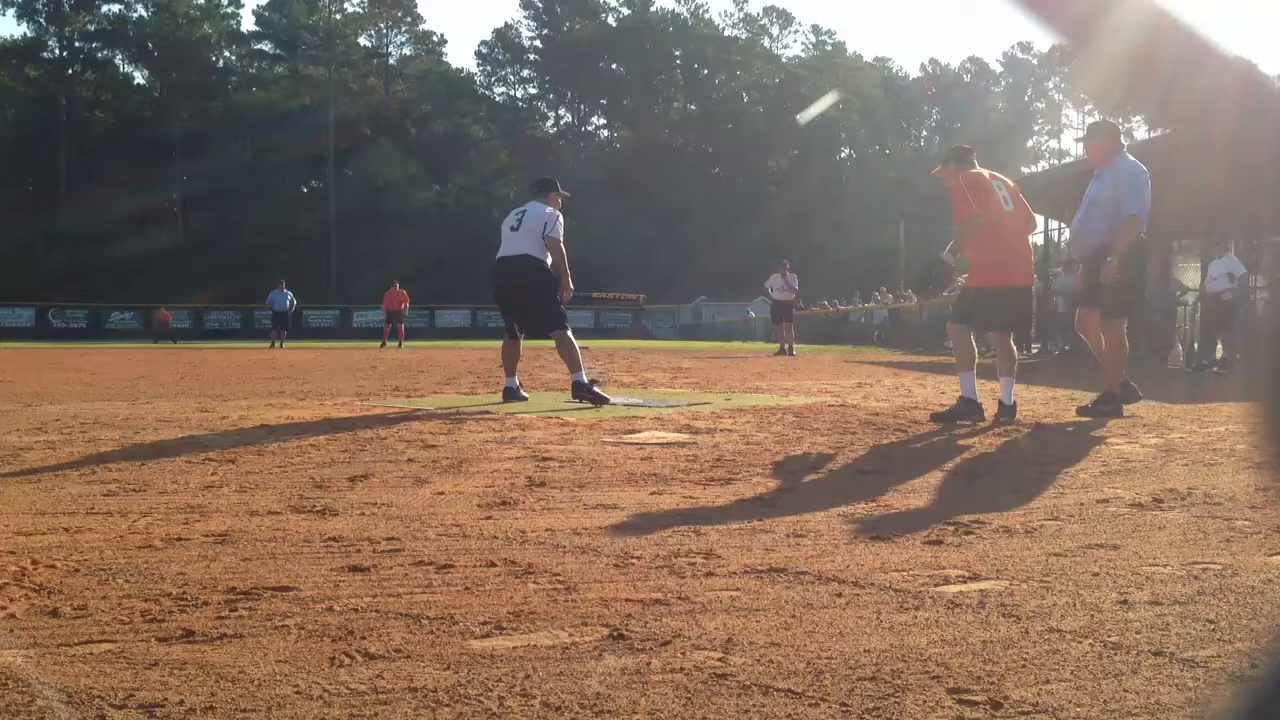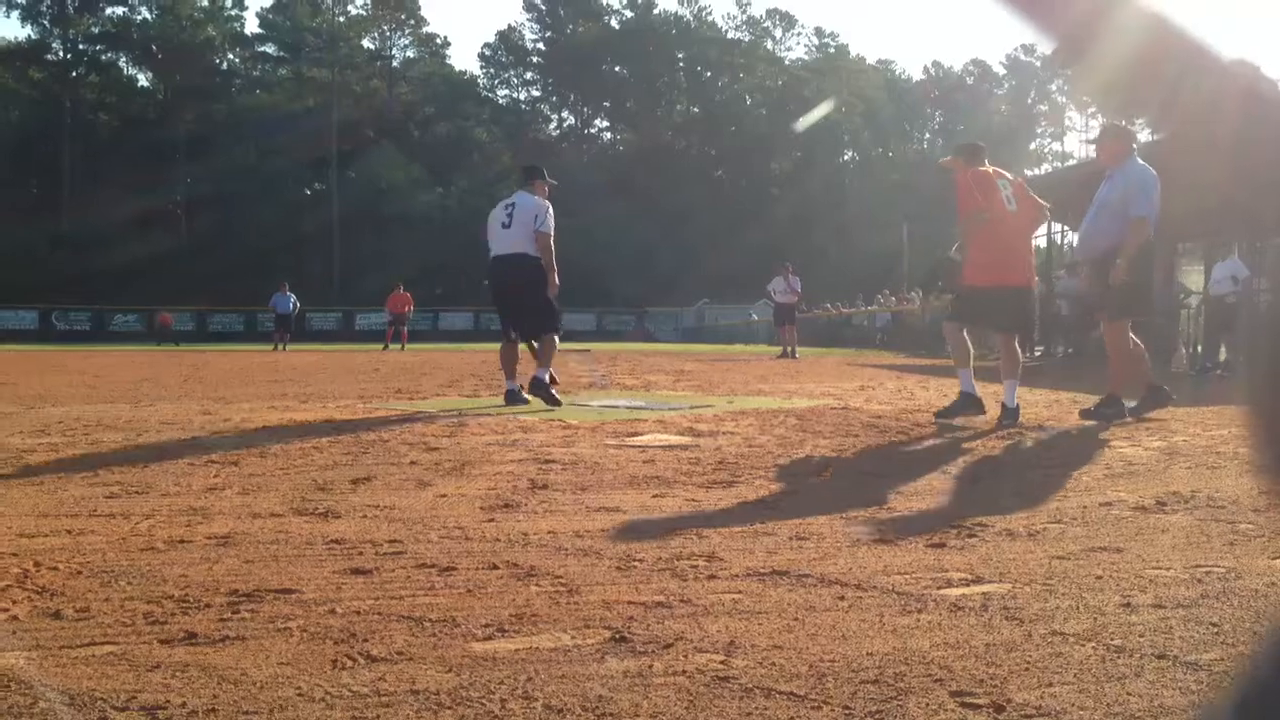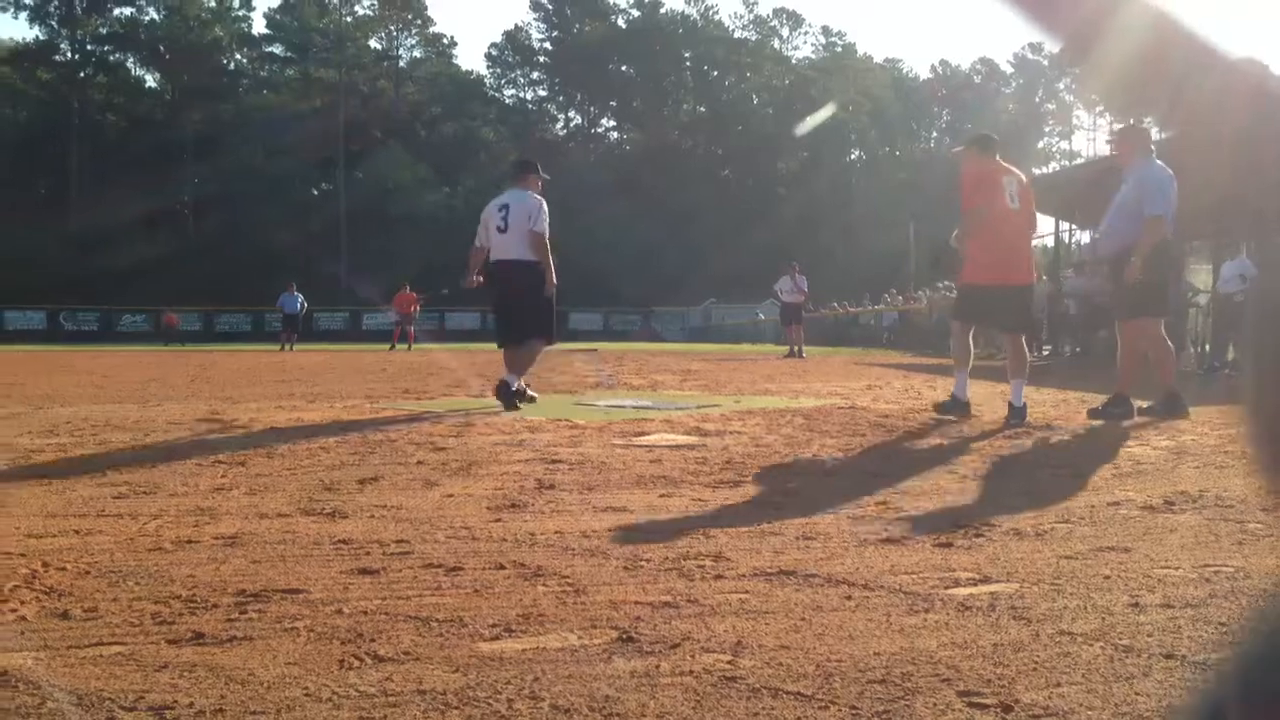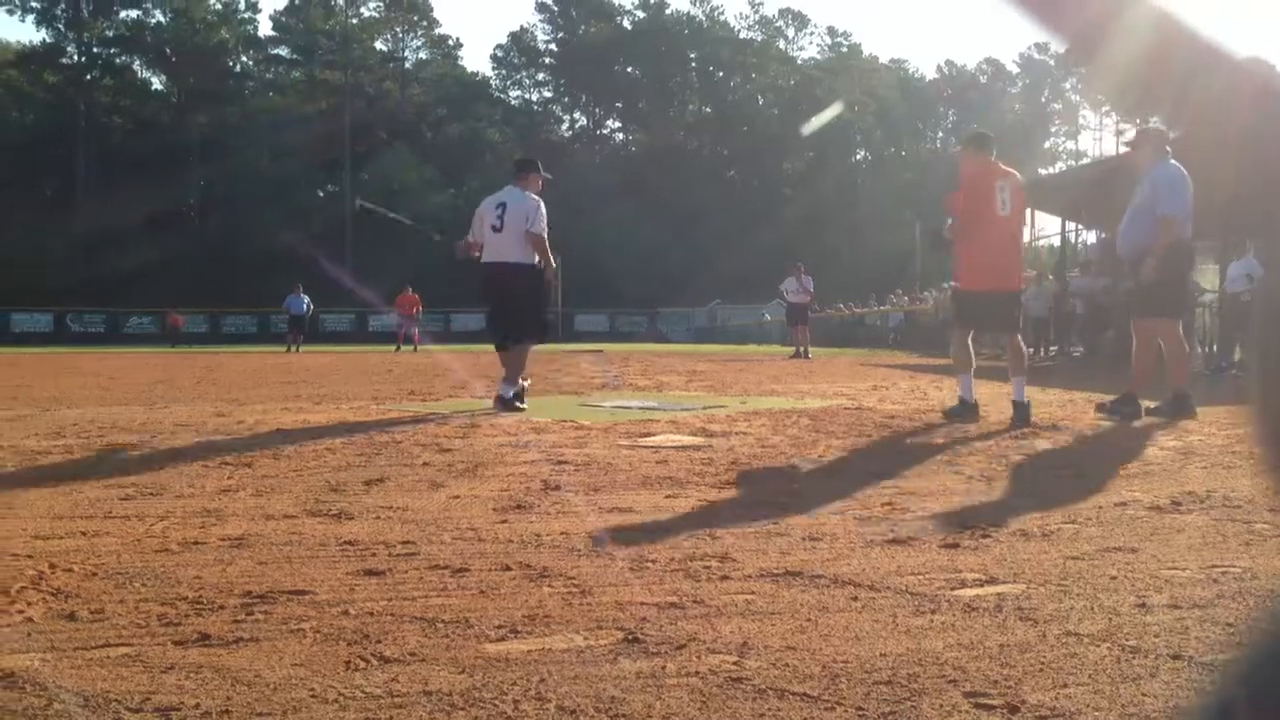
dt=0.2s
person 1, frame 1
left shoulder: (1130, 171)
right shoulder: (1102, 174)
left elbow: (1132, 220)
left wrist: (1113, 259)
right wrist: (1085, 262)
left hip: (1120, 260)
right hip: (1099, 259)
left knee: (1111, 327)
right knee: (1086, 323)
left ankle: (1111, 397)
right ankle: (1120, 384)
person 1, frame 2
left shoulder: (1138, 174)
right shoulder: (1114, 177)
left elbow: (1141, 223)
left wrist: (1122, 261)
right wrist: (1091, 264)
left hip: (1127, 263)
right hip: (1107, 262)
left knee: (1116, 332)
right knee: (1116, 331)
left ankle: (1114, 400)
right ankle: (1153, 389)
person 1, frame 3
left shoulder: (1153, 174)
right shoulder: (1136, 176)
left elbow: (1156, 222)
left wrist: (1136, 260)
right wrist: (1115, 263)
left hip: (1145, 263)
right hip: (1130, 262)
left knee: (1130, 332)
right knee: (1150, 332)
left ankle: (1122, 400)
right ankle: (1172, 398)
person 1, frame 4
left shoulder: (1168, 174)
right shoulder: (1157, 175)
left elbow: (1170, 221)
left wrist: (1151, 259)
right wrist: (1147, 261)
left hip: (1164, 261)
right hip: (1158, 263)
left knee: (1146, 330)
right knee: (1157, 331)
left ankle: (1132, 400)
right ankle: (1180, 399)
person 2, frame 1
left shoulder: (963, 181)
right shoulder: (1002, 181)
left elbow: (972, 222)
right elbow: (1030, 220)
left wrist: (954, 247)
left hip: (988, 271)
right hip: (1019, 271)
left knee: (960, 329)
right knee: (1002, 335)
left ankle: (969, 401)
right ankle: (1007, 403)
person 2, frame 2
left shoulder: (968, 178)
right shoulder: (1009, 179)
left elbow: (975, 217)
right elbow: (1041, 215)
left wrist: (962, 246)
left hip: (984, 270)
right hip: (1020, 271)
left knee: (954, 325)
right knee: (1007, 338)
left ankle: (969, 395)
right ankle: (1010, 406)
person 2, frame 3
left shoulder: (975, 173)
right shoulder: (1018, 177)
left elbow: (973, 217)
right elbow: (1030, 225)
left wrist: (960, 237)
left hip: (984, 268)
right hip: (1019, 269)
left knee: (960, 327)
right knee: (1014, 336)
left ankle: (960, 398)
right ankle: (1017, 405)
person 2, frame 4
left shoulder: (969, 177)
right shoulder: (1014, 179)
left elbow: (957, 226)
left wrist: (950, 232)
left hip: (974, 272)
right hip: (1009, 273)
left knee: (960, 333)
right knee: (1012, 336)
left ankle: (967, 402)
right ankle: (1020, 402)
person 3, frame 1
left shoulder: (512, 216)
right shoulder: (551, 214)
right elbow: (554, 245)
right wrist: (566, 281)
left hip: (503, 270)
right hip: (530, 269)
left knee: (514, 332)
right knee: (559, 328)
left ankle: (511, 387)
right ankle: (580, 383)
person 3, frame 2
left shoulder: (498, 209)
right shoulder: (540, 205)
right elbow: (543, 240)
left wrist: (496, 283)
right wrist: (553, 275)
left hip: (499, 270)
right hip: (527, 267)
left knee: (511, 334)
right knee: (548, 328)
left ankle: (513, 388)
right ankle: (542, 379)
person 3, frame 3
left shoulder: (492, 206)
right shoulder: (535, 202)
left elbow: (481, 247)
right elbow: (538, 239)
left wrist: (472, 273)
right wrist: (550, 273)
left hip: (498, 272)
right hip: (527, 271)
left knee: (510, 336)
right knee: (538, 335)
left ankle: (516, 387)
right ankle: (510, 382)
person 3, frame 4
left shoulder: (487, 203)
right shoulder: (532, 202)
left elbow: (473, 243)
right elbow: (537, 238)
left wrist: (469, 249)
right wrist: (549, 263)
left hip: (492, 273)
right hip: (522, 273)
left knee: (504, 337)
right knee: (525, 336)
left ankle: (514, 385)
right ankle: (506, 393)
